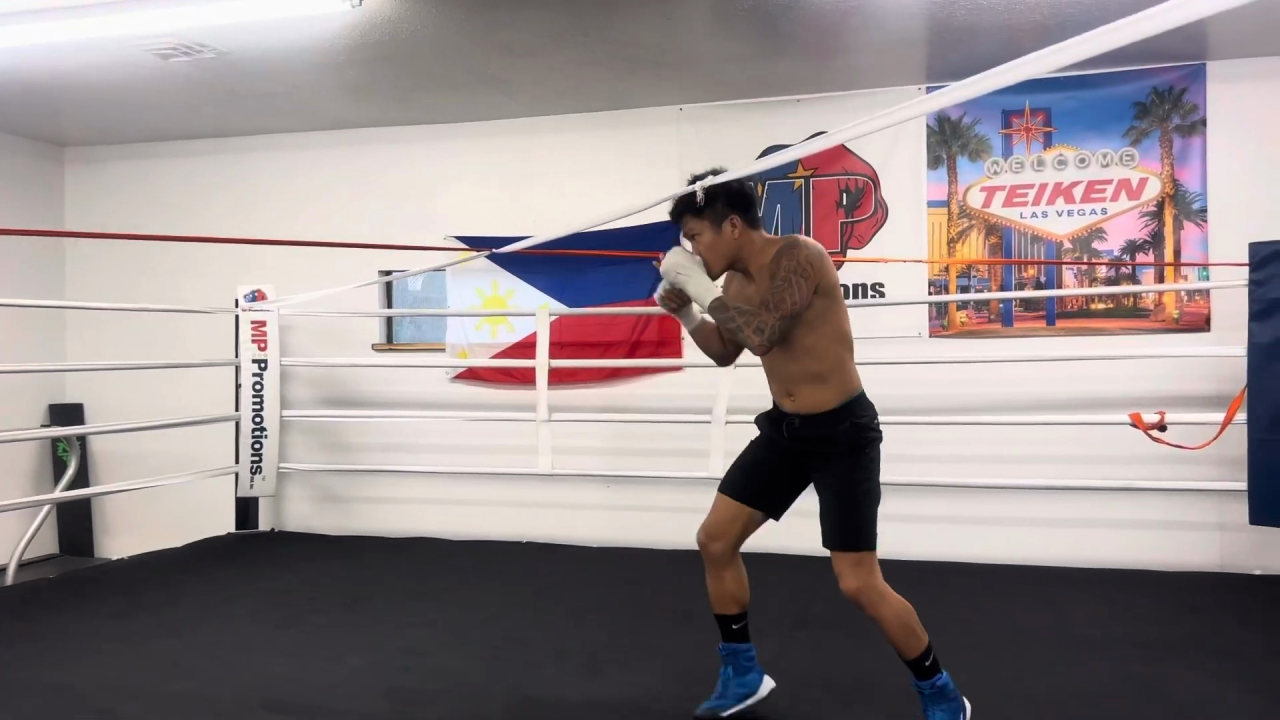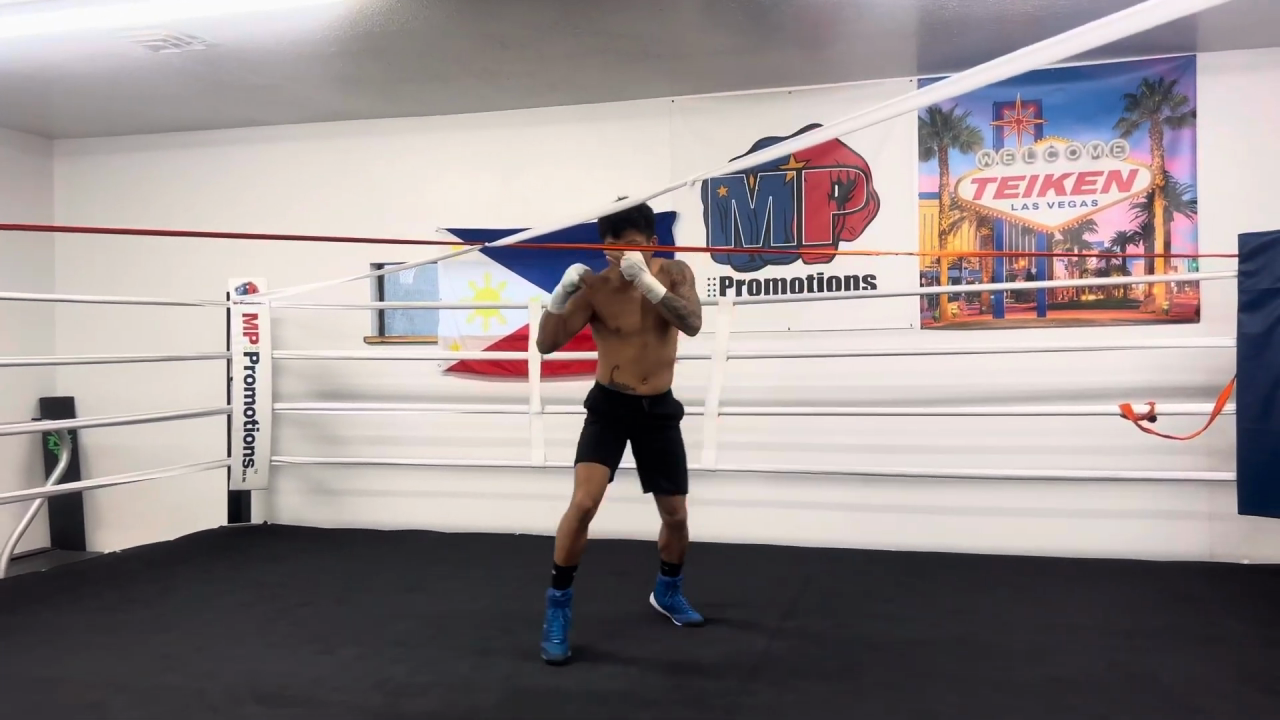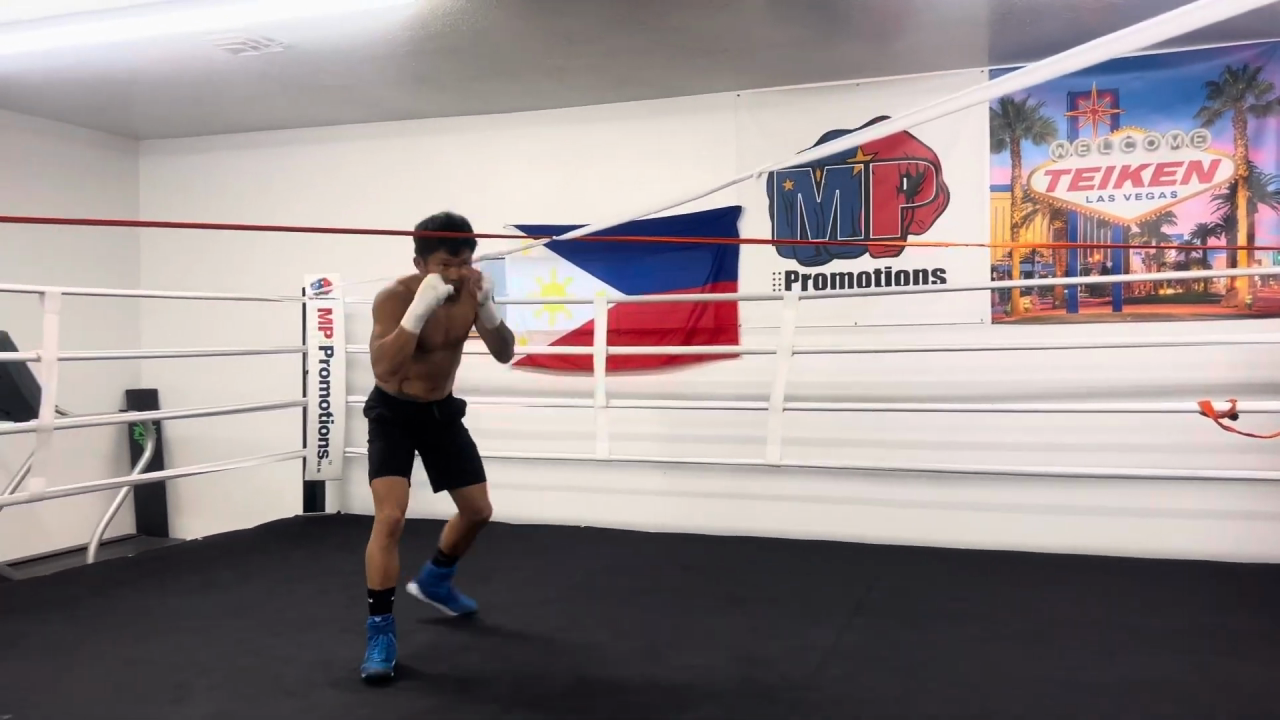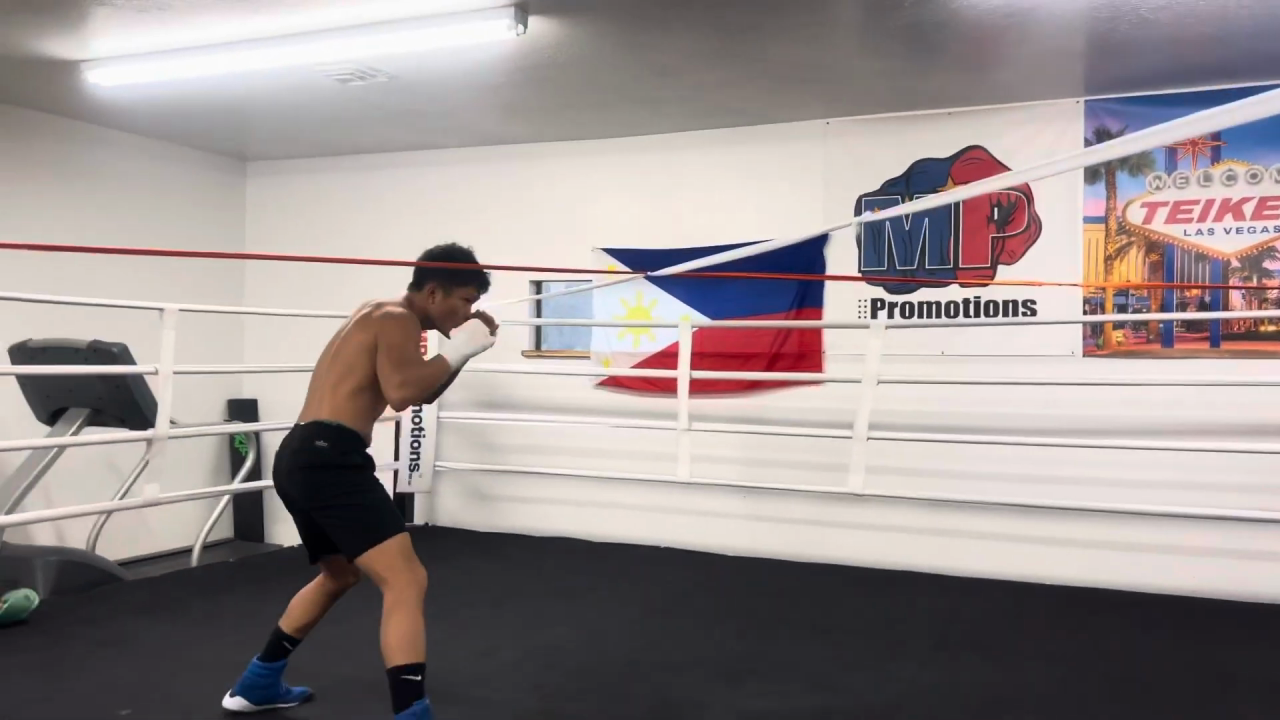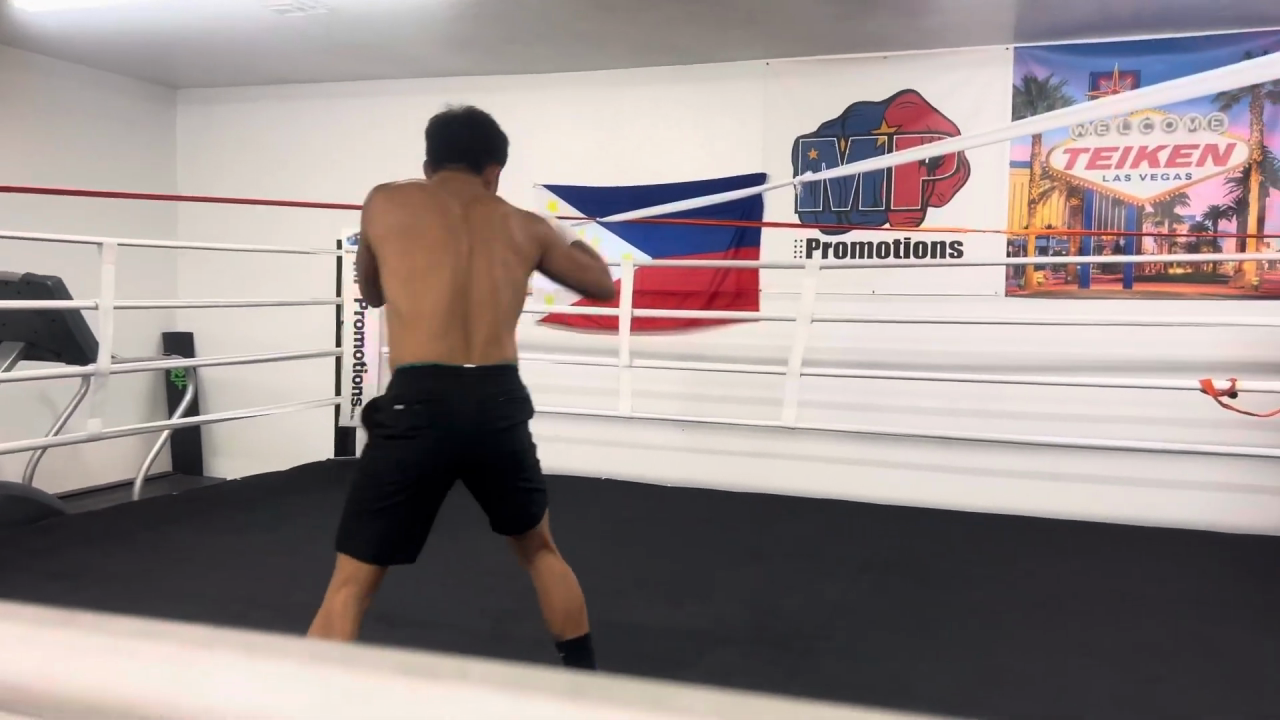
dt=1s
person 1, frame 1
left shoulder: (801, 256)
right shoulder: (741, 277)
left elbow: (761, 332)
right elbow: (725, 350)
left wrist: (700, 284)
right wrist: (685, 309)
left hip: (846, 430)
right hip: (787, 429)
left knee: (858, 584)
right knee: (714, 540)
right ankle: (741, 673)
person 1, frame 2
left shoulder: (674, 273)
right shoulder: (593, 287)
left elbow: (692, 323)
right elbow: (546, 344)
left wrist: (646, 281)
right wrist: (562, 292)
left hip: (659, 409)
right hip: (609, 406)
left knee: (675, 514)
right knee: (583, 505)
left ankle: (667, 592)
right ankle: (558, 609)
person 1, frame 3
left shoulder: (473, 289)
right shoulder: (394, 296)
left elbow: (504, 353)
right elbow: (384, 370)
left wrist: (488, 309)
right wrist: (420, 309)
left hip: (442, 412)
right hip: (393, 413)
left knee: (478, 510)
right knee: (390, 518)
left ankle: (434, 580)
right ankle: (380, 631)
person 1, frame 4
left shoulder: (387, 317)
right shoulder: (397, 320)
left elbow: (424, 391)
right elbow: (402, 392)
left wrist: (465, 346)
right wrist: (456, 350)
left hip: (302, 456)
right hip: (328, 460)
left knee: (339, 573)
right knee: (405, 582)
person 1, frame 5
left shoulder: (384, 203)
right shoulder: (523, 225)
right elbow: (602, 286)
right wrist: (561, 238)
left hip: (417, 408)
right hip: (497, 406)
left knee: (351, 585)
right knee: (538, 550)
